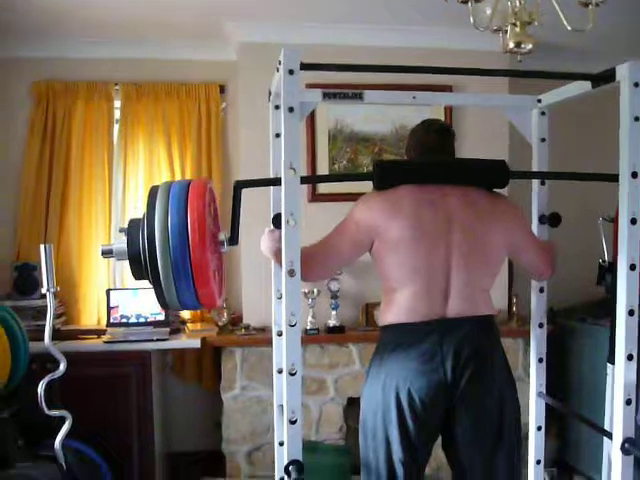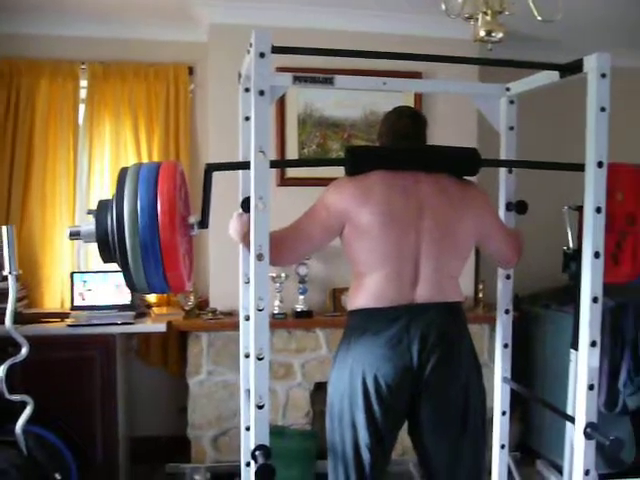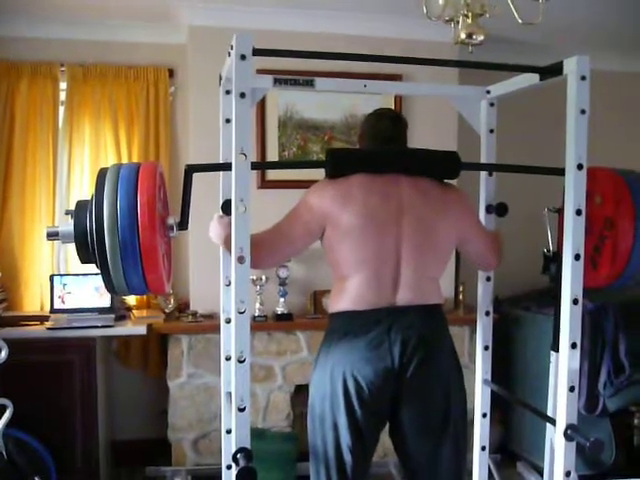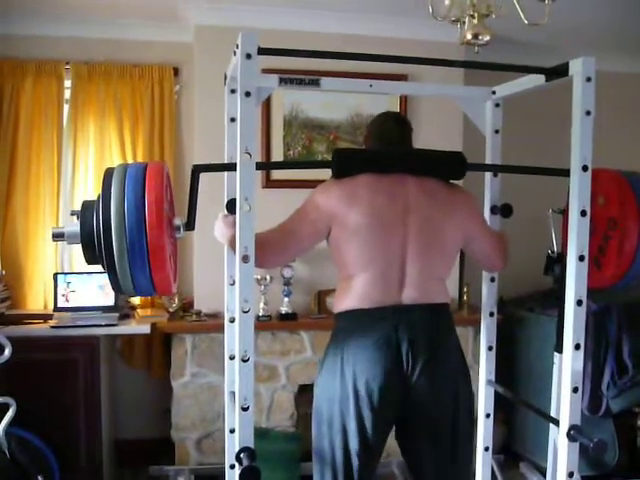
dt=0.7s
person 1, frame 1
left shoulder: (380, 207)
right shoulder: (497, 207)
left elbow: (312, 266)
right elbow: (544, 268)
left wrist: (273, 248)
right wrist: (549, 238)
left hip: (406, 352)
right hip: (479, 348)
person 1, frame 2
left shoulder: (351, 191)
right shoulder: (468, 195)
left elbow: (281, 250)
right elbow: (510, 255)
left wrist: (243, 232)
right wrist: (515, 226)
left hip: (374, 338)
right hip: (447, 336)
person 1, frame 3
left shoulder: (332, 194)
right shoulder: (448, 197)
left elbow: (263, 253)
right elbow: (490, 258)
left wrist: (224, 235)
right wrist: (495, 226)
left hip: (355, 341)
right hip: (428, 339)
person 1, frame 4
left shoulder: (339, 194)
right shoulder: (454, 198)
left elbow: (268, 252)
right elbow: (496, 259)
left wrist: (228, 234)
right wrist: (500, 228)
left hip: (362, 340)
right hip: (435, 338)
